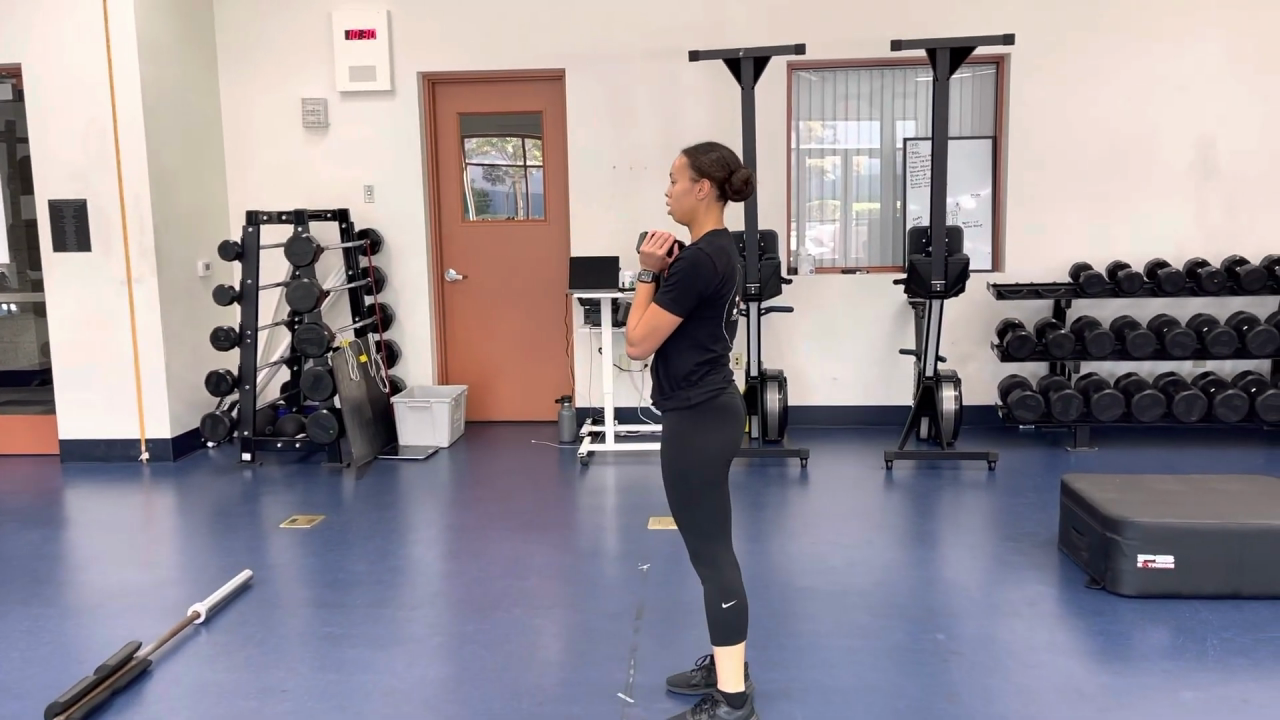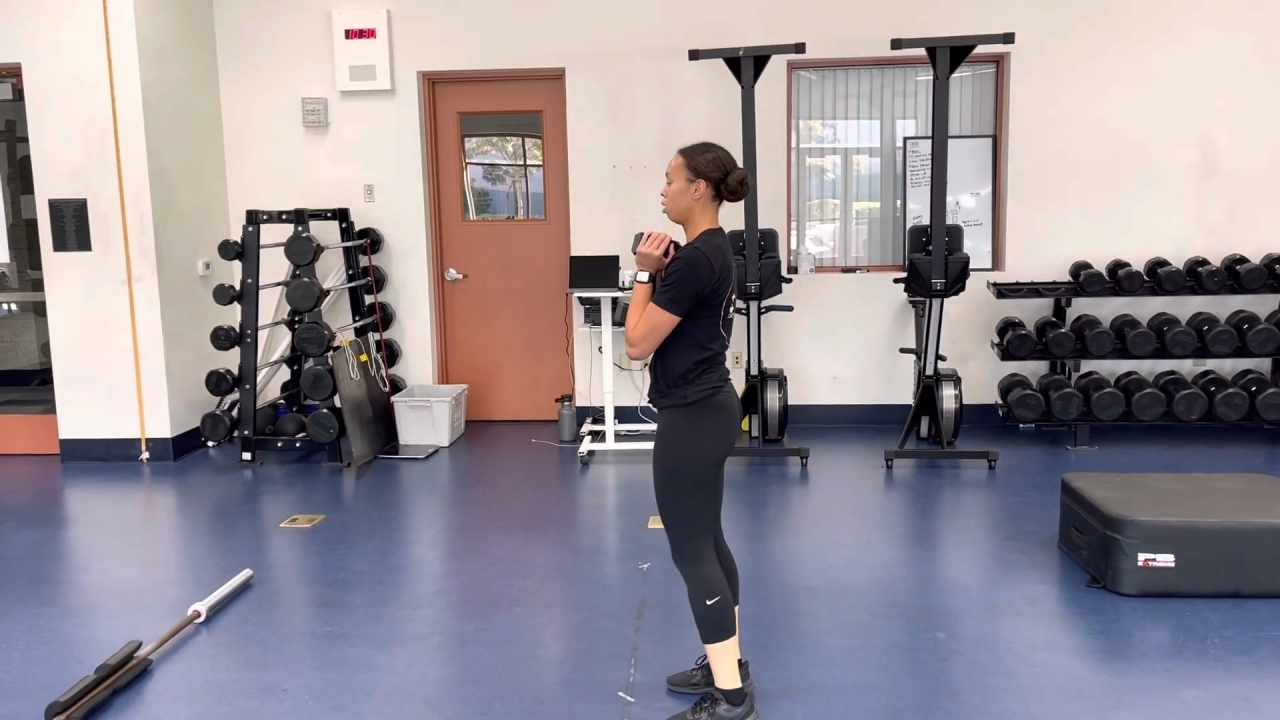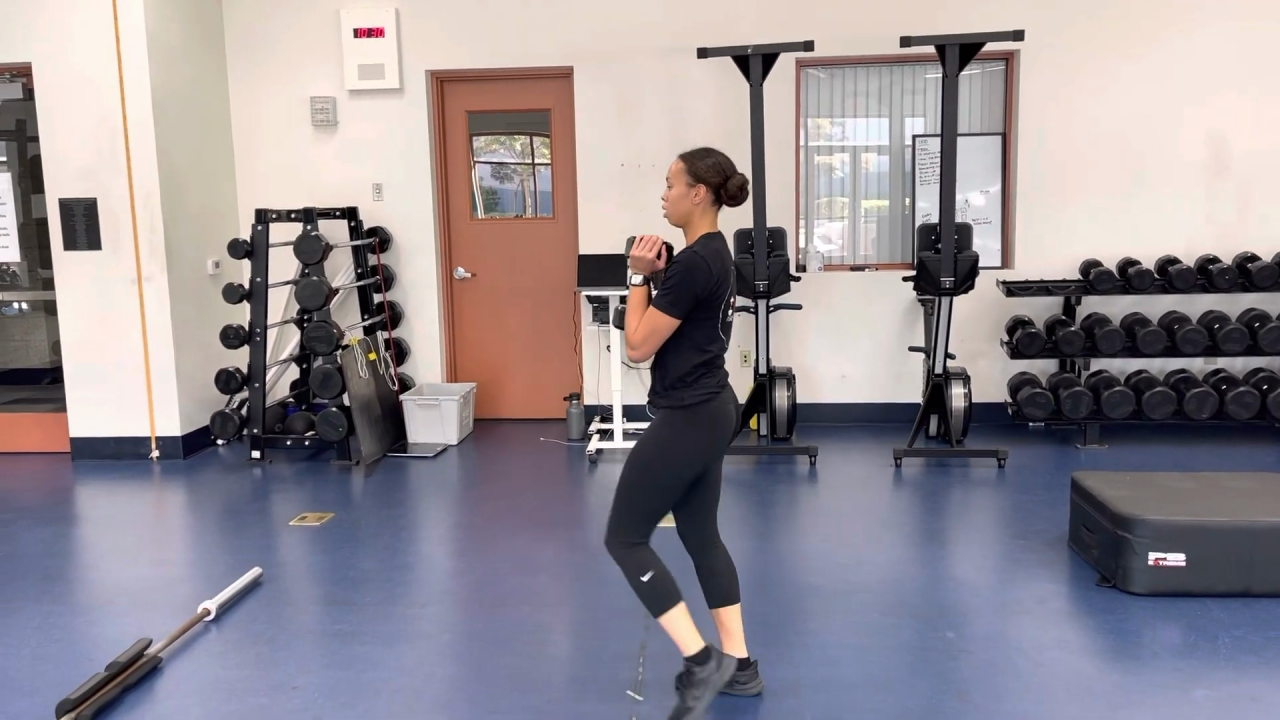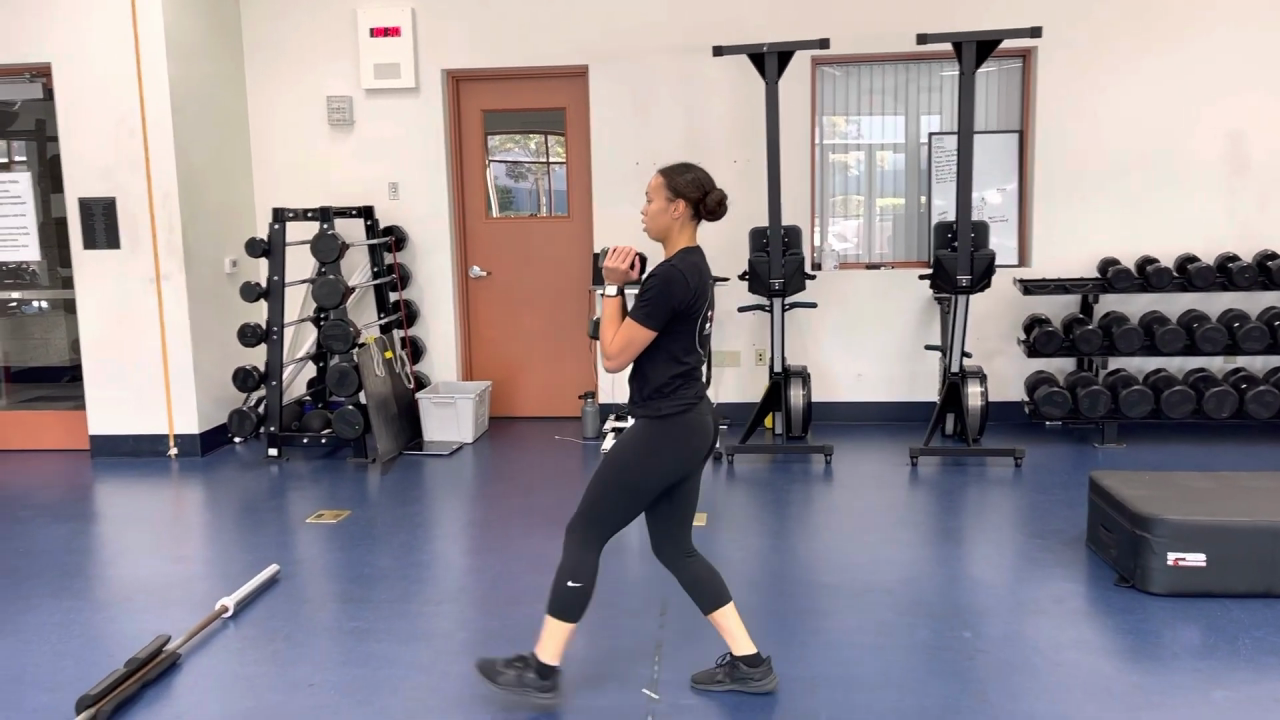
dt=0.3s
person 1, frame 1
left shoulder: (699, 259)
right shoulder: (718, 250)
left elbow: (639, 343)
left wrist: (648, 273)
right wrist: (665, 271)
left hip: (697, 420)
right hip: (712, 410)
left knee: (710, 554)
right knee: (712, 546)
right ankle: (727, 669)
person 1, frame 2
left shoulder: (695, 259)
right shoulder: (712, 250)
left elbow: (638, 343)
left wrist: (645, 273)
right wrist: (662, 274)
left hip: (691, 418)
right hip: (710, 408)
left knee: (692, 554)
right knee: (706, 541)
right ankle: (728, 665)
person 1, frame 3
left shoulder: (694, 262)
right shoulder: (712, 253)
left elbow: (639, 346)
left wrist: (639, 276)
right wrist: (657, 275)
left hip: (687, 418)
right hip: (709, 410)
left knee: (624, 538)
right knee: (700, 536)
left ankle: (702, 661)
right ankle: (737, 662)
person 1, frame 4
left shoulder: (672, 275)
right shoulder: (692, 267)
left elbow: (614, 356)
left wrist: (612, 288)
right wrist: (630, 283)
left hip: (665, 430)
right hip: (691, 424)
left knee: (584, 535)
right knee: (675, 549)
left ankle: (541, 667)
right ankle: (748, 661)
